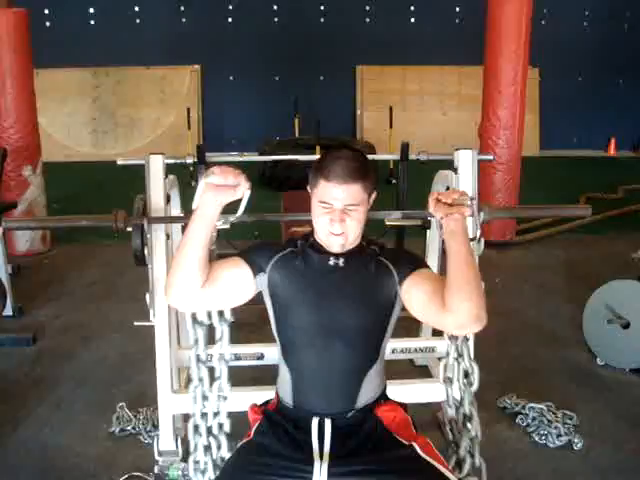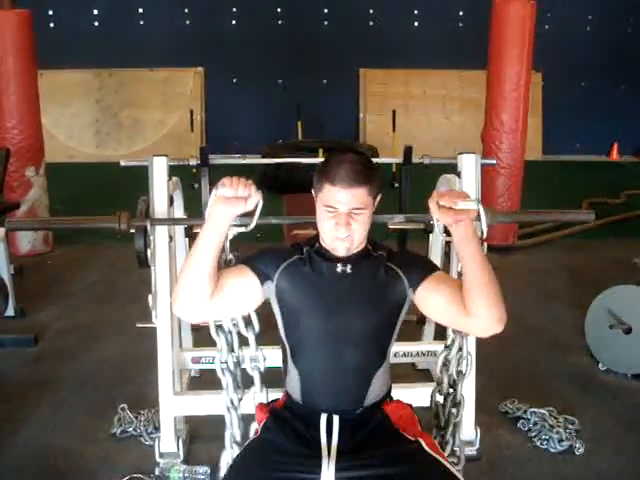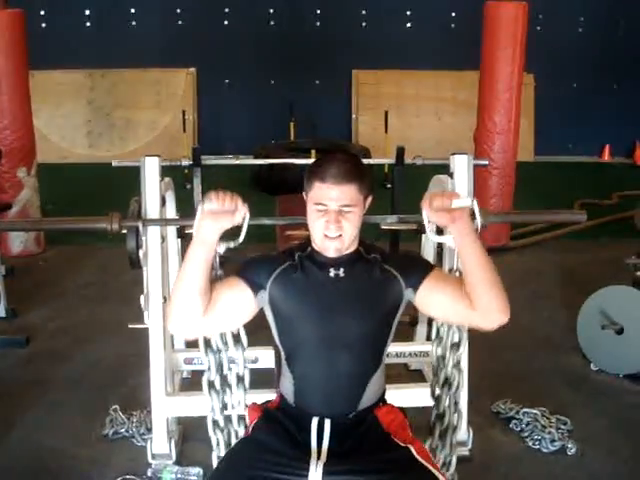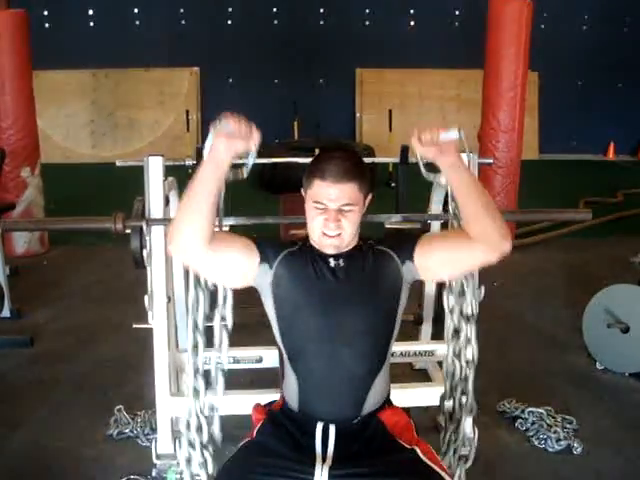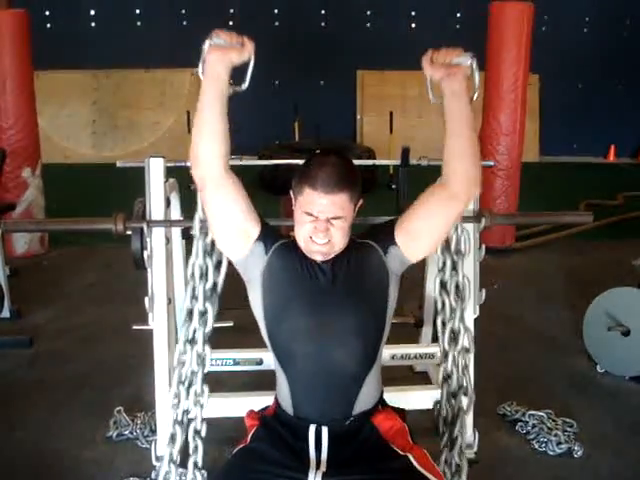
dt=0.3s
person 1, frame 1
left shoulder: (394, 267)
right shoulder: (274, 261)
left elbow: (465, 320)
right elbow: (184, 295)
left wrist: (454, 224)
right wrist: (208, 206)
left hip: (371, 431)
right hip: (285, 433)
person 1, frame 2
left shoulder: (403, 269)
right shoulder: (279, 266)
left elbow: (488, 322)
right elbow: (190, 306)
left wrist: (462, 229)
right wrist: (219, 219)
left hip: (376, 428)
right hip: (293, 428)
person 1, frame 3
left shoulder: (396, 273)
right shoulder: (272, 274)
left elbow: (492, 314)
right elbow: (184, 322)
left wrist: (460, 228)
right wrist: (206, 231)
left hip: (368, 431)
right hip: (285, 431)
person 1, frame 4
left shoulder: (395, 259)
right shoulder: (275, 261)
left elbow: (493, 243)
right elbow: (187, 244)
left wrist: (452, 162)
right wrist: (218, 155)
left hip: (375, 436)
right hip: (288, 436)
person 1, frame 5
left shoulder: (383, 255)
right shoulder: (264, 258)
left elbow: (457, 186)
right elbow: (213, 174)
left wrist: (455, 85)
right wrist: (216, 68)
left hip: (368, 439)
right hip: (282, 440)
